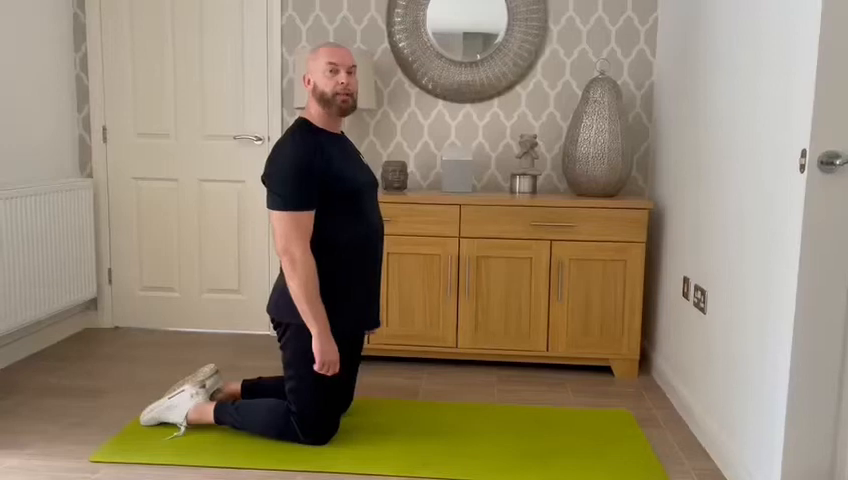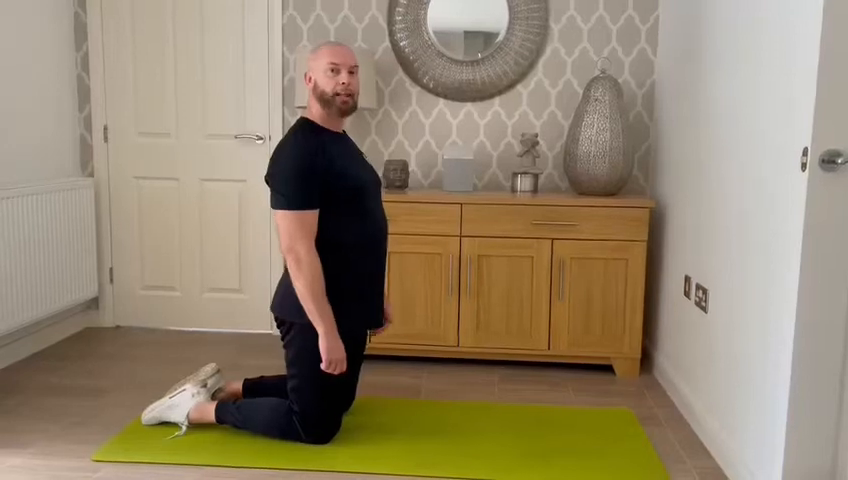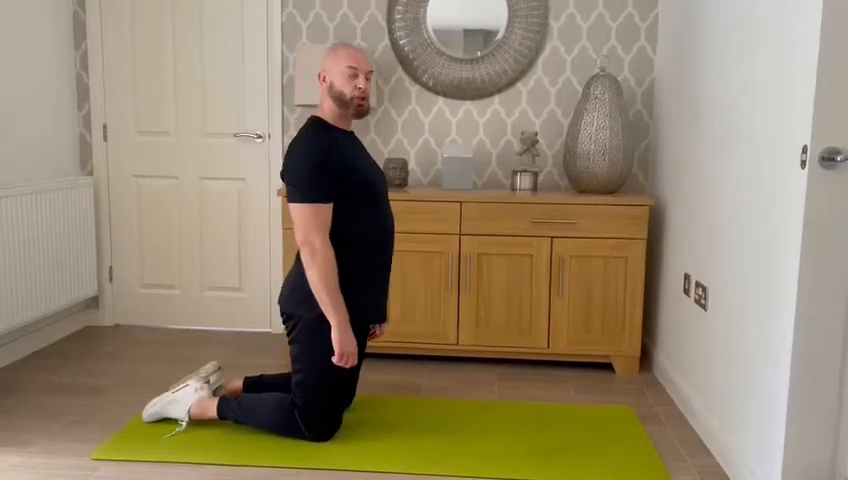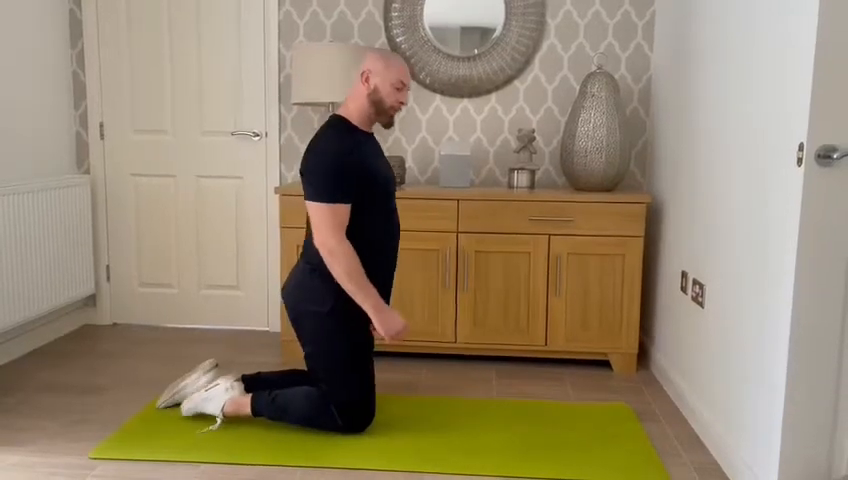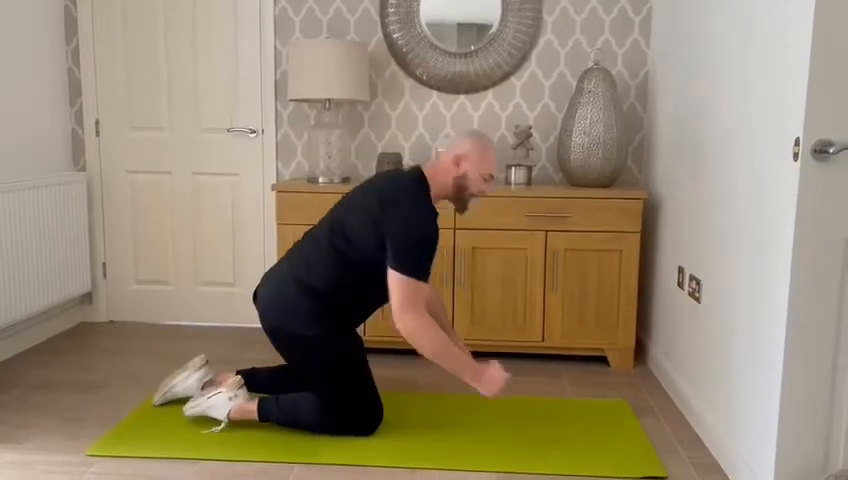
dt=0.4s
person 1, frame 1
left shoulder: (341, 143)
right shoulder: (296, 152)
right elbow: (293, 251)
left wrist: (363, 308)
right wrist: (320, 332)
left hip: (345, 309)
right hip: (313, 314)
left knee: (333, 402)
right knee: (314, 425)
left ankle: (222, 388)
right ankle: (195, 408)
person 1, frame 2
left shoulder: (342, 143)
right shoulder: (299, 152)
right elbow: (298, 250)
left wrist: (373, 301)
right wrist: (327, 331)
left hip: (348, 307)
right hip: (316, 312)
left knee: (335, 402)
right knee: (315, 424)
left ankle: (223, 387)
right ankle: (198, 408)
person 1, frame 3
left shoulder: (347, 141)
right shoulder: (313, 148)
right elbow: (313, 243)
left wrist: (367, 309)
right wrist: (340, 324)
left hip: (350, 302)
right hip: (323, 308)
left knee: (334, 397)
right knee: (316, 421)
left ankle: (224, 385)
right ankle: (198, 404)
person 1, frame 4
left shoulder: (363, 140)
right shoulder: (334, 148)
right elbow: (330, 242)
left wrist: (376, 302)
right wrist: (379, 311)
left hip: (333, 296)
right hip: (327, 300)
left knee: (328, 383)
right knee: (352, 411)
left ankle: (220, 382)
right ankle: (231, 401)
person 1, frame 5
left shoulder: (409, 187)
right shoulder: (415, 217)
left elbow: (420, 286)
right elbow: (409, 321)
left wrist: (451, 340)
right wrist: (477, 374)
left hip: (284, 294)
right hip: (300, 311)
left knee: (316, 374)
right knee: (361, 414)
left ankle: (218, 381)
right ankle: (235, 405)
